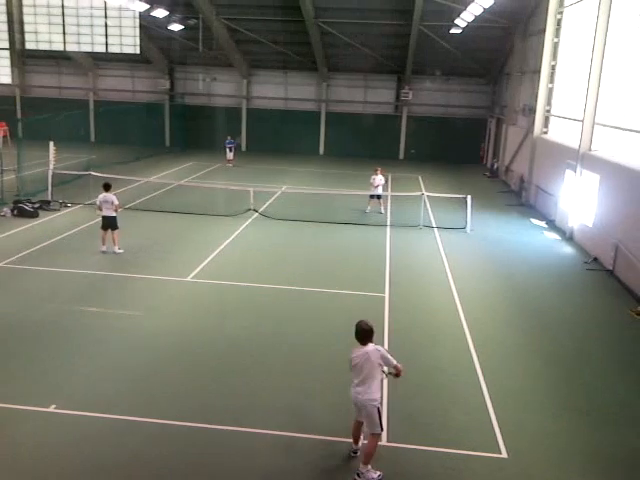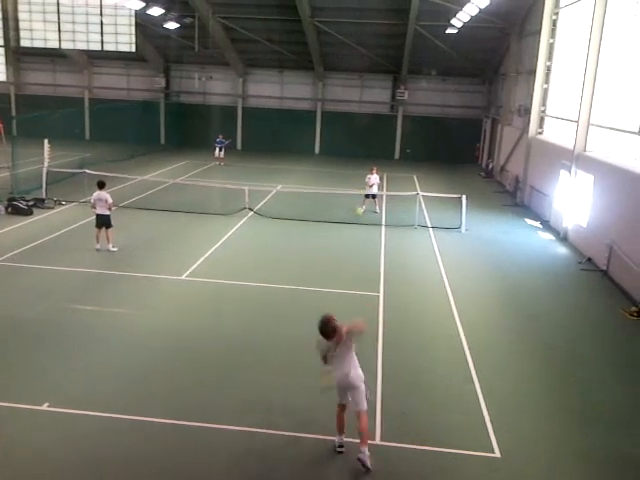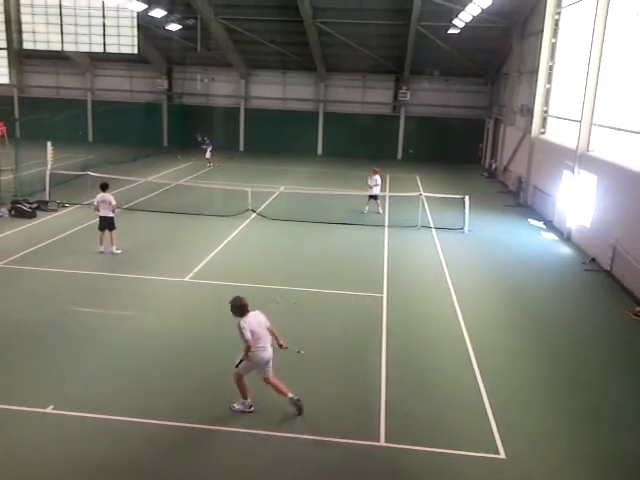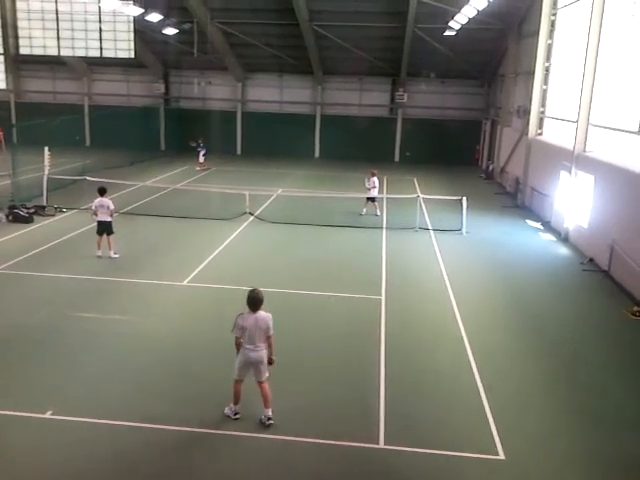
dt=1s
person 1, frame 1
left shoulder: (354, 353)
right shoulder: (378, 351)
right elbow: (398, 368)
right wrist: (397, 373)
left hip: (356, 395)
right hip: (370, 399)
left knee: (359, 421)
right knee: (375, 435)
left ankle: (355, 448)
person 1, frame 2
left shoulder: (326, 344)
right shoulder: (344, 337)
right elbow: (357, 329)
left hip: (340, 377)
right hip: (354, 378)
left knee: (342, 406)
right knee: (362, 413)
left ankle: (340, 441)
right ankle: (364, 452)
person 1, frame 3
left shoulder: (242, 323)
right shoulder: (259, 314)
left elbow: (250, 344)
right elbow: (271, 330)
left wrist: (245, 355)
right wrist: (279, 342)
left hip: (255, 355)
right hip: (268, 353)
left knee: (238, 375)
right knee: (269, 378)
left ankle: (246, 403)
right ankle: (291, 397)
person 1, frame 4
left shoulder: (242, 319)
right shoulder: (267, 317)
left elbow: (238, 341)
right elbow: (269, 340)
left wrist: (239, 353)
right wrist: (271, 355)
left hip: (245, 354)
right hip: (261, 354)
left knee: (238, 381)
right knee: (263, 383)
left ankle: (234, 410)
right ankle: (268, 415)
